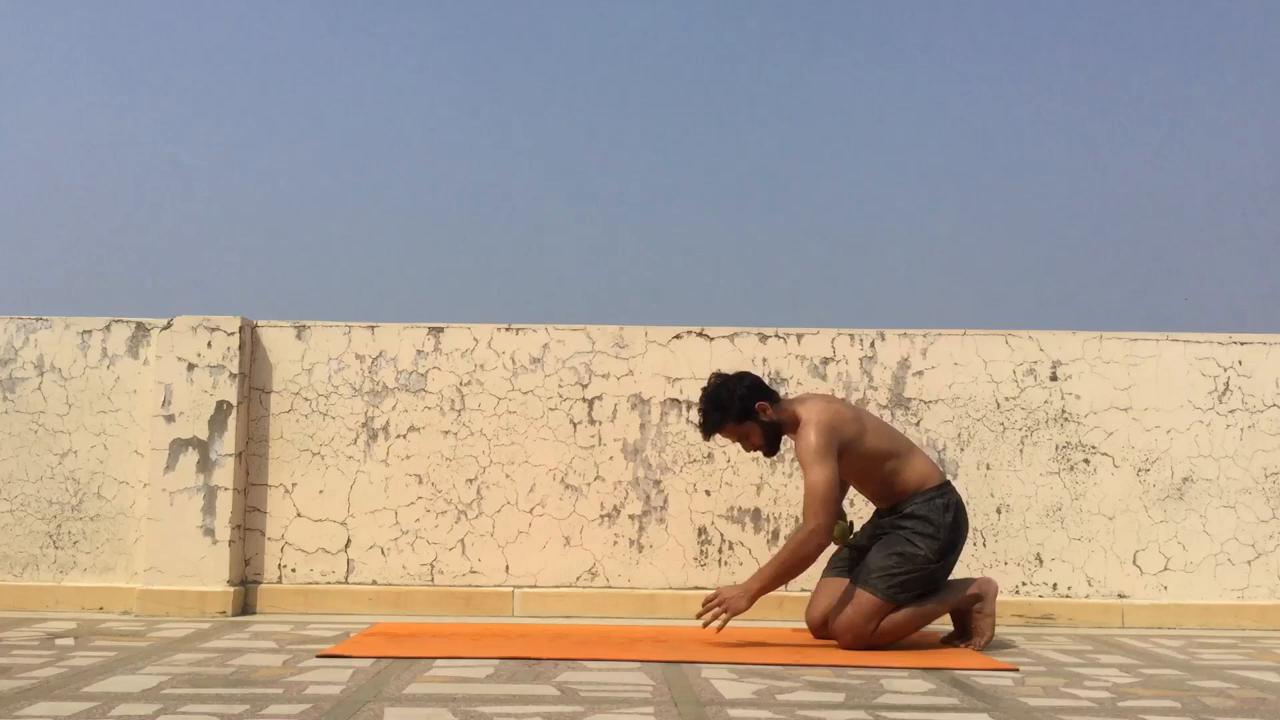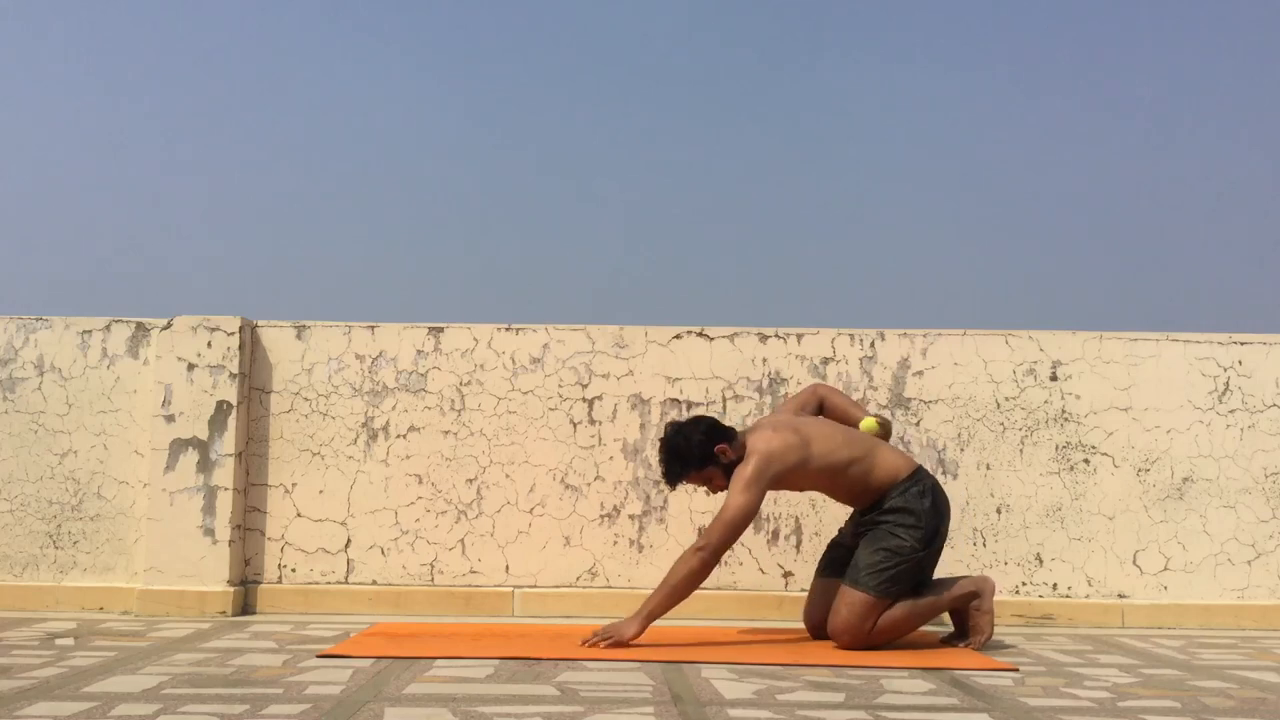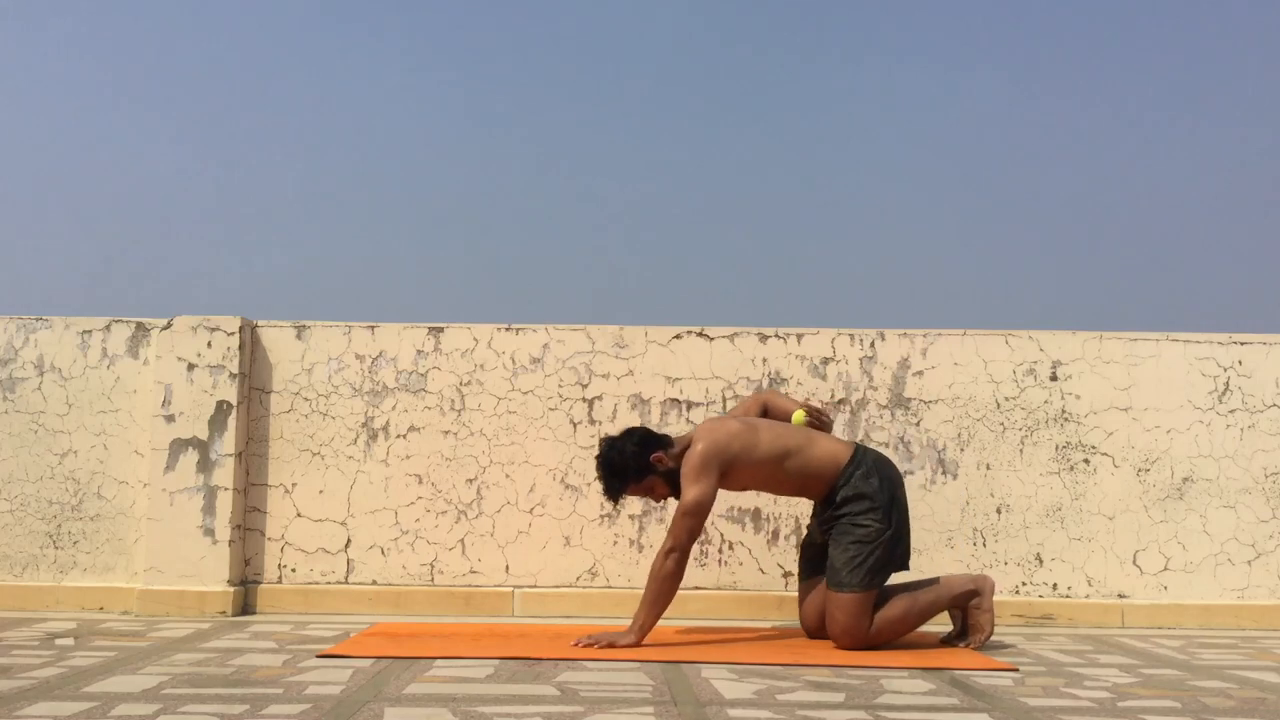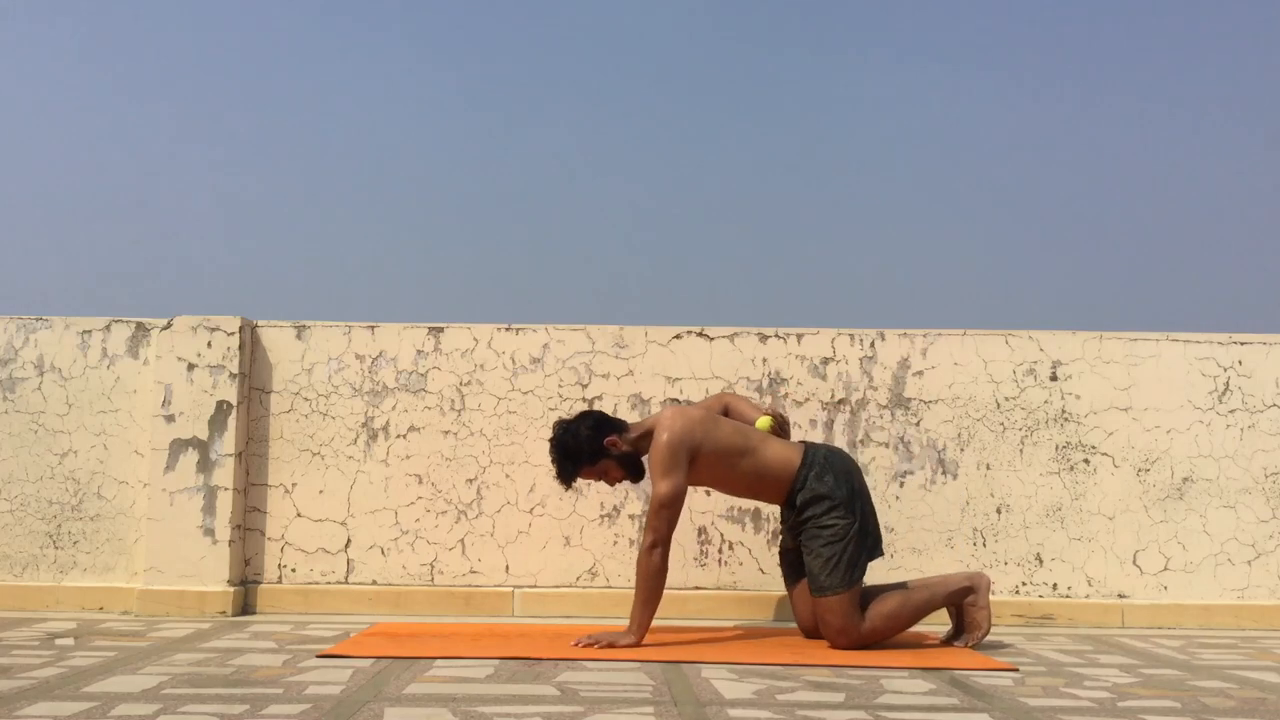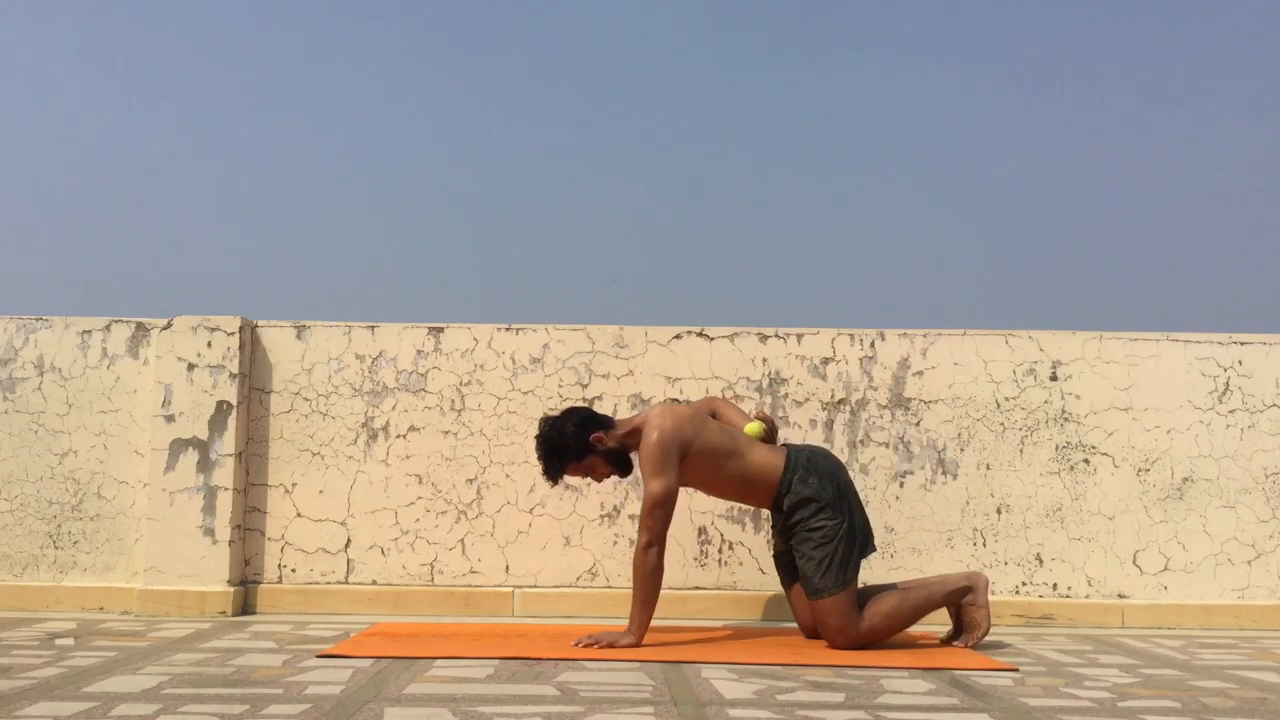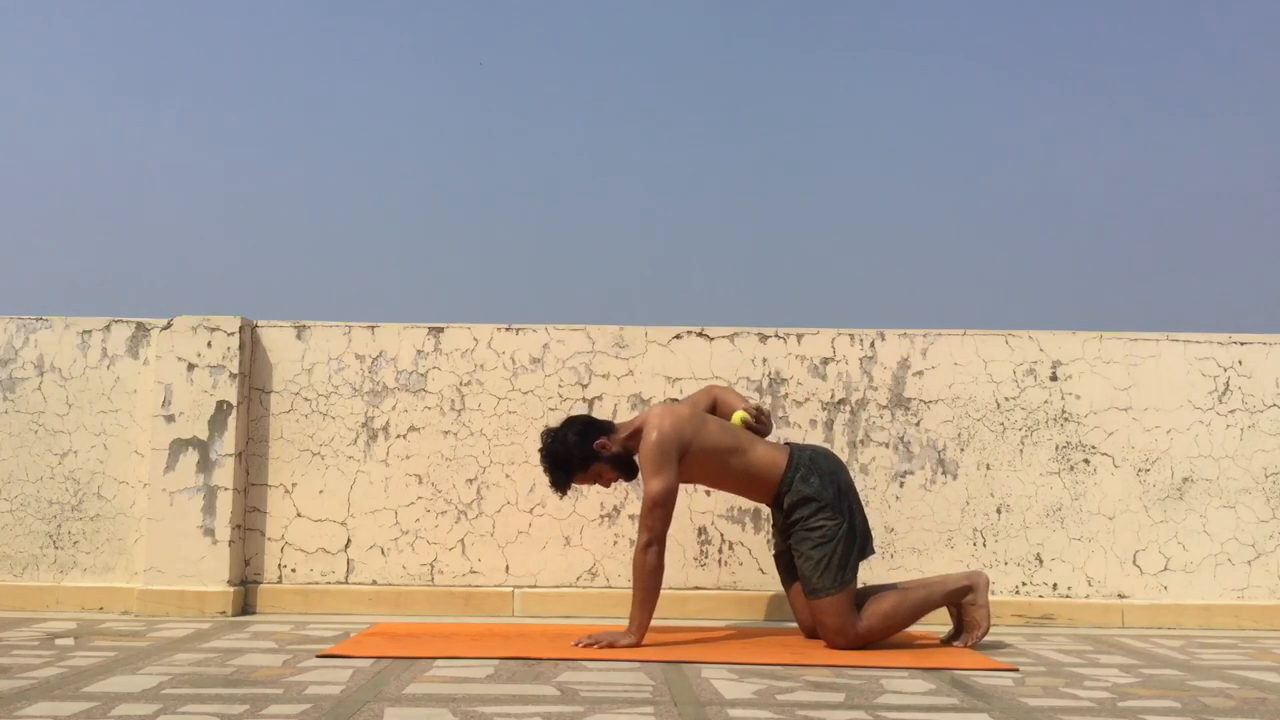
dt=0.3s
person 1, frame 1
left shoulder: (814, 431)
right shoulder: (802, 409)
left elbow: (815, 534)
left wrist: (748, 592)
left hip: (929, 515)
right hip: (893, 513)
left knee: (850, 631)
right knee: (820, 622)
left ankle: (968, 594)
right ankle: (950, 591)
person 1, frame 2
left shoulder: (758, 459)
right shoulder: (769, 427)
left elbow: (705, 551)
right elbow: (818, 392)
left wrist: (639, 620)
right wrist: (866, 424)
left hip: (910, 505)
right hip: (875, 507)
left knee: (848, 632)
right knee: (817, 624)
left ankle: (966, 592)
right ankle: (945, 593)
person 1, frame 3
left shoulder: (699, 454)
right shoulder: (710, 441)
left elbow: (674, 552)
right elbow: (764, 398)
left wrist: (636, 632)
right wrist: (803, 415)
left hip: (866, 485)
right hip: (836, 493)
left knee: (850, 633)
right knee: (816, 624)
left ankle: (967, 589)
right ankle: (952, 594)
person 1, frame 4
left shoulder: (667, 440)
right shoulder: (669, 427)
left elbow: (655, 544)
right elbow: (724, 401)
left wrist: (634, 632)
right wrist: (765, 419)
left hip: (826, 487)
right hip: (804, 494)
left knee: (845, 633)
right knee: (812, 624)
left ankle: (963, 586)
right ankle: (947, 592)
person 1, frame 5
left shoulder: (656, 436)
right shoulder: (658, 426)
left elbow: (650, 543)
right elbow: (713, 404)
left wrist: (633, 632)
right wrist: (751, 428)
left hip: (811, 487)
right hip: (794, 495)
left knee: (845, 634)
right knee: (815, 625)
left ankle: (961, 586)
right ankle: (944, 589)
person 1, frame 6
left shoulder: (655, 438)
right shoulder: (661, 425)
left elbow: (650, 543)
right elbow: (712, 393)
left wrist: (633, 633)
right wrist: (747, 411)
left hip: (812, 488)
right hip: (796, 494)
left knee: (844, 634)
right knee: (814, 624)
left ankle: (963, 586)
right ankle: (949, 592)
